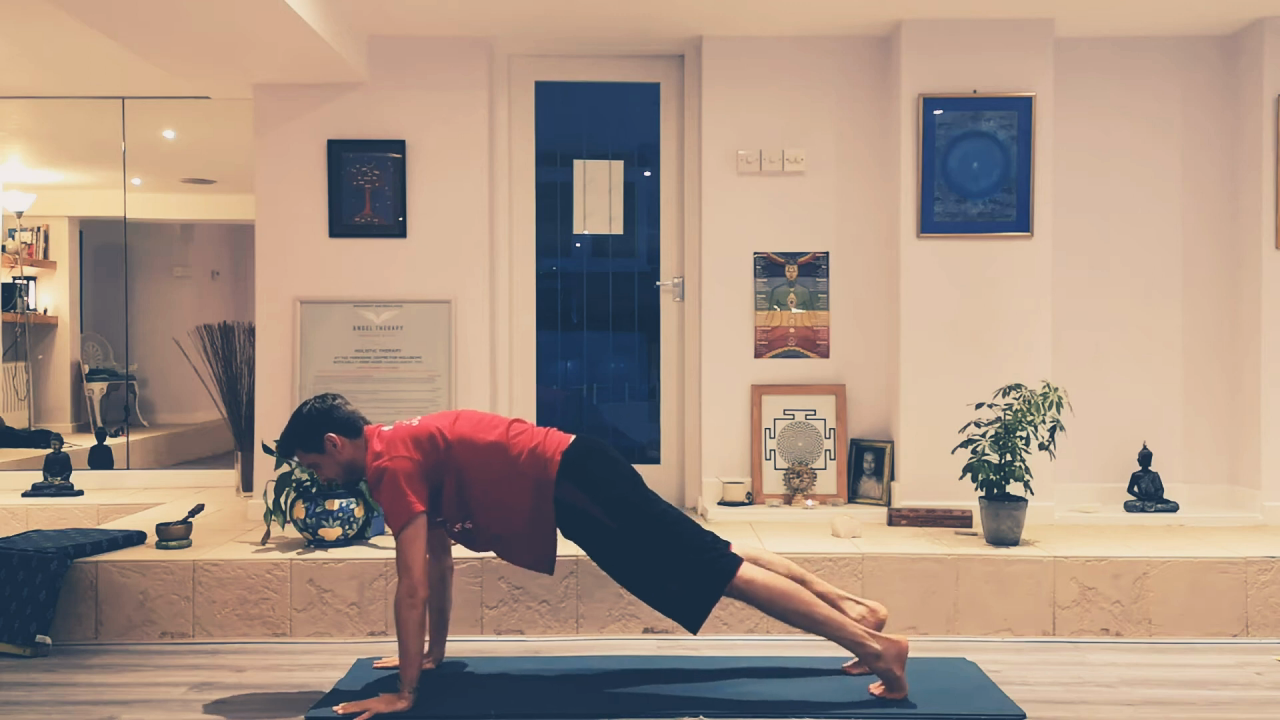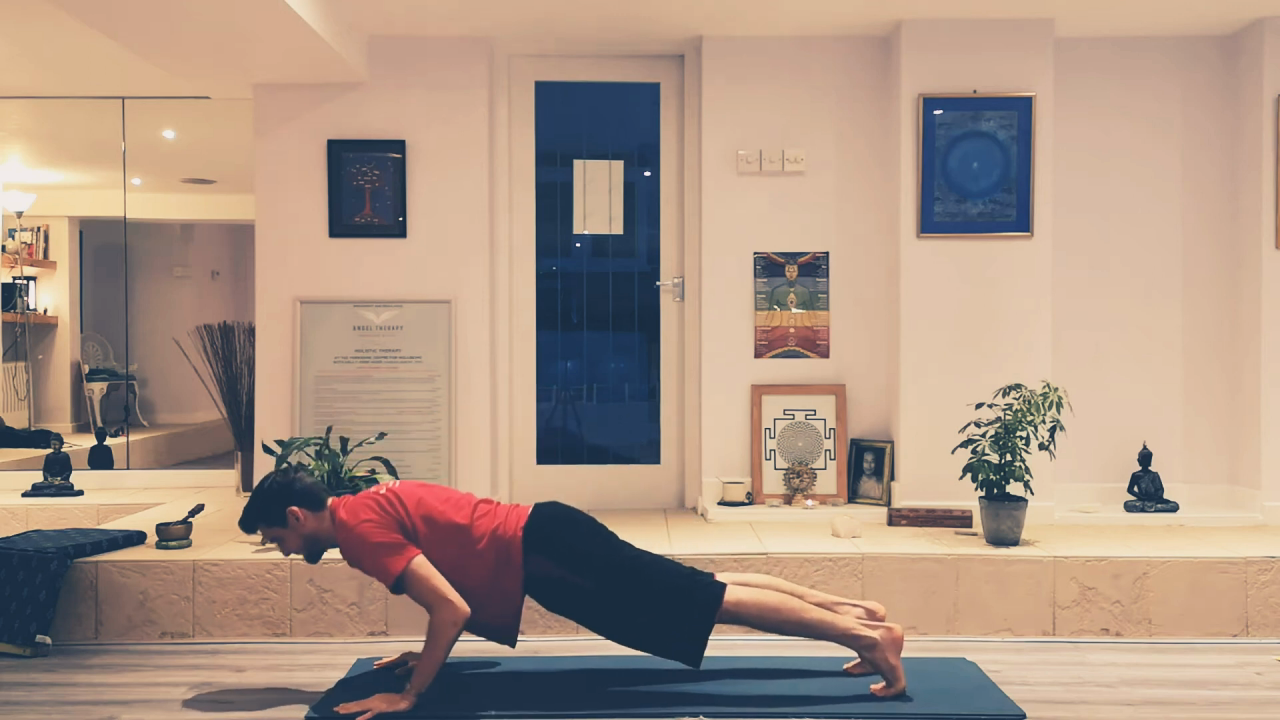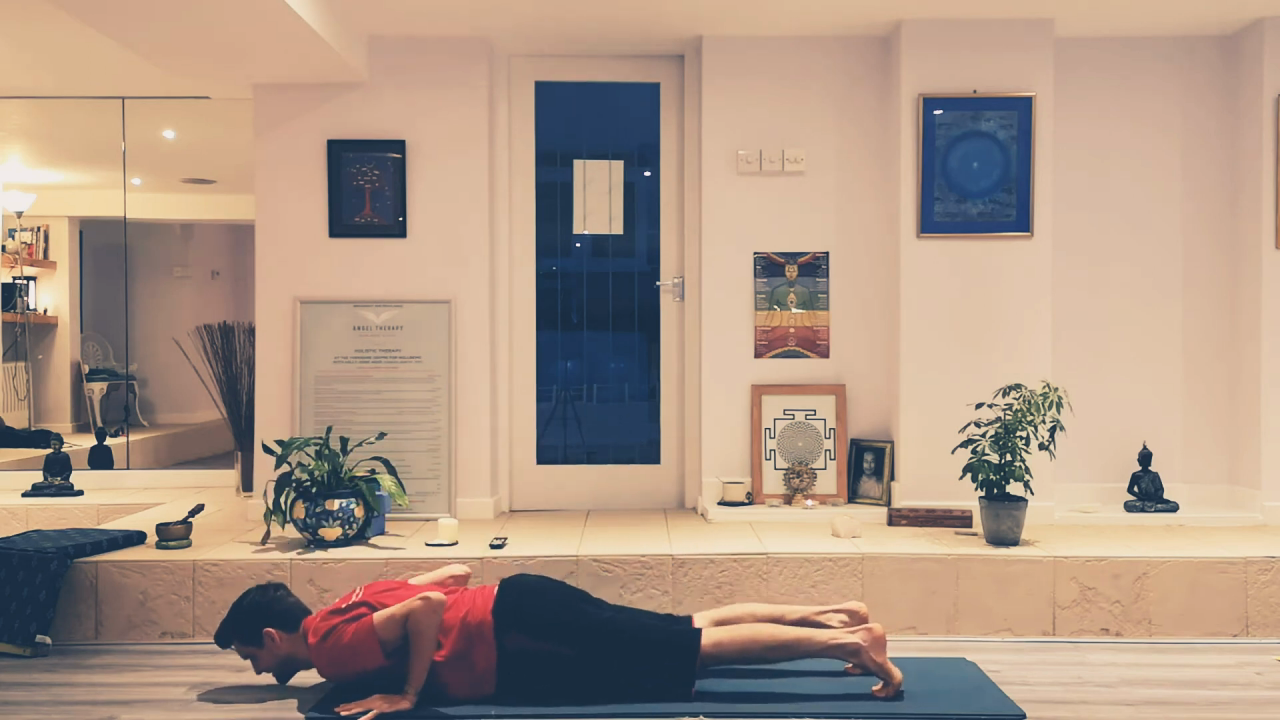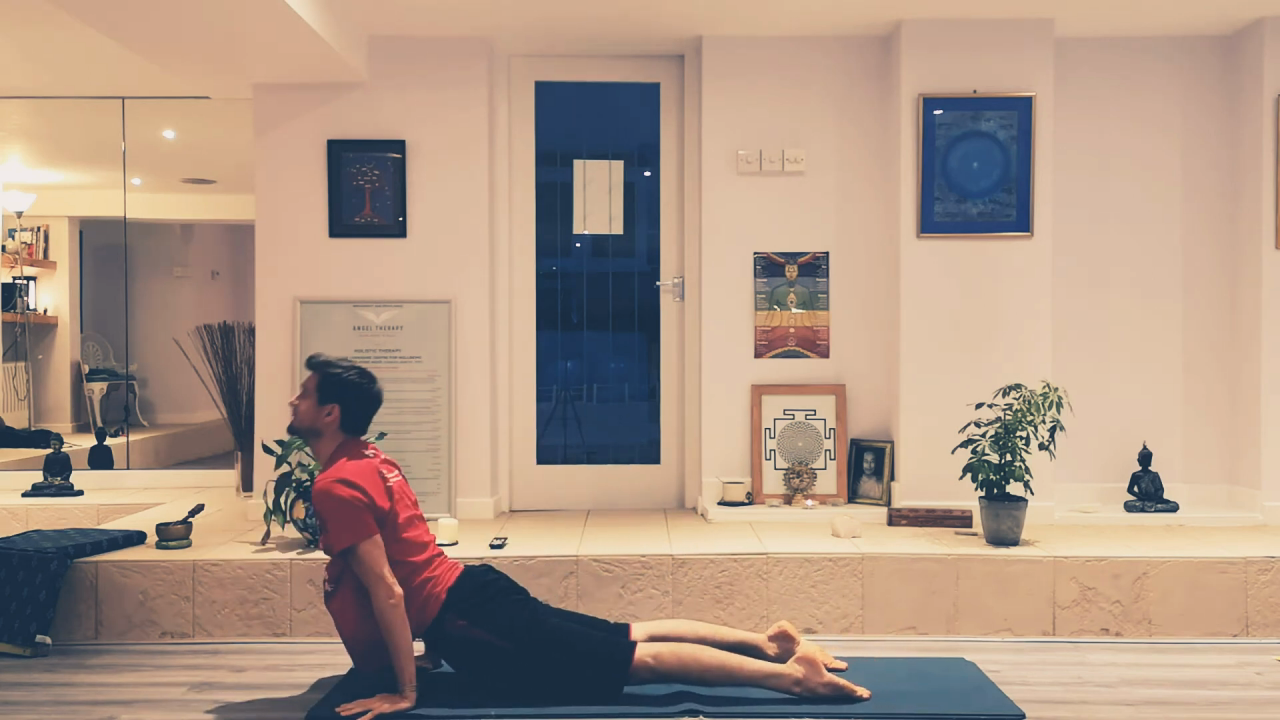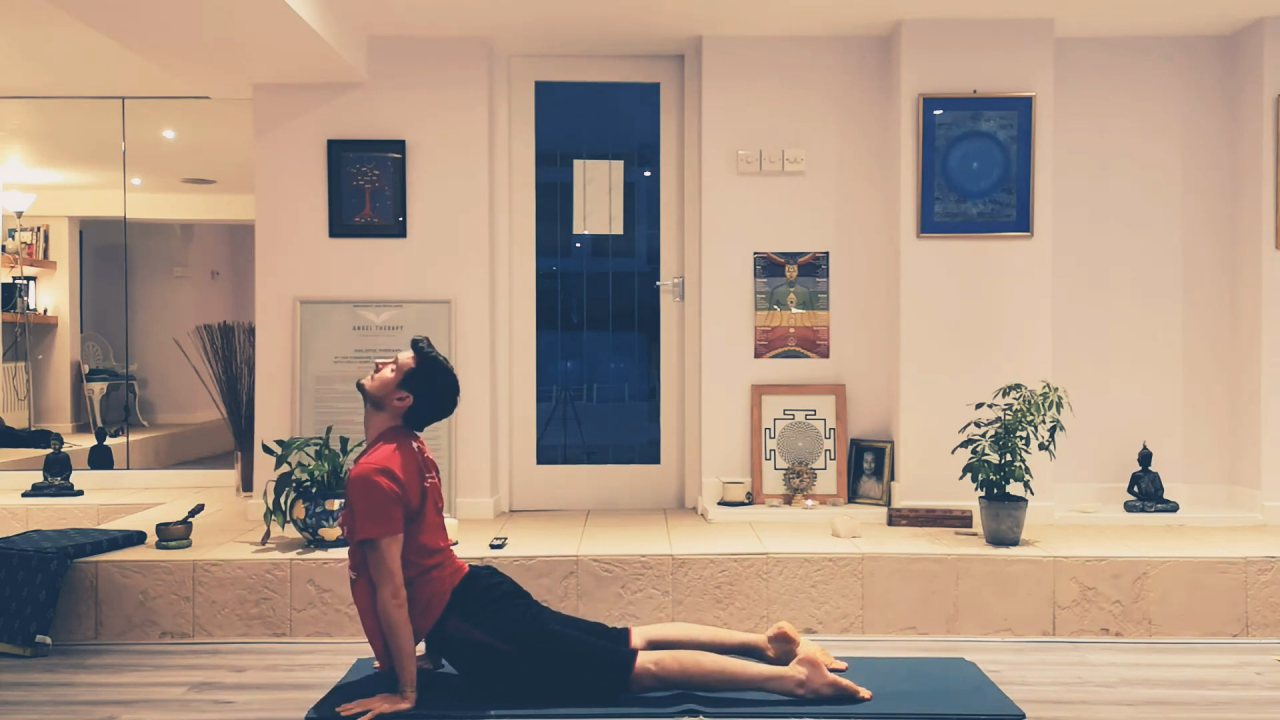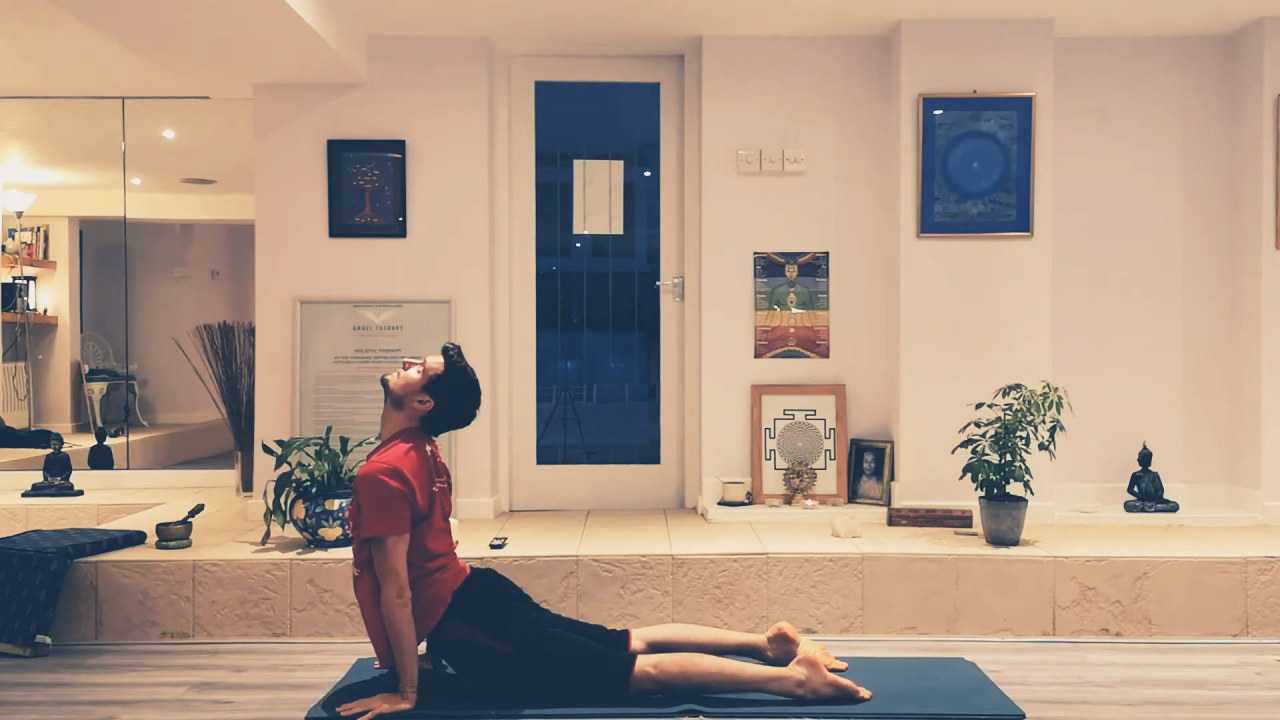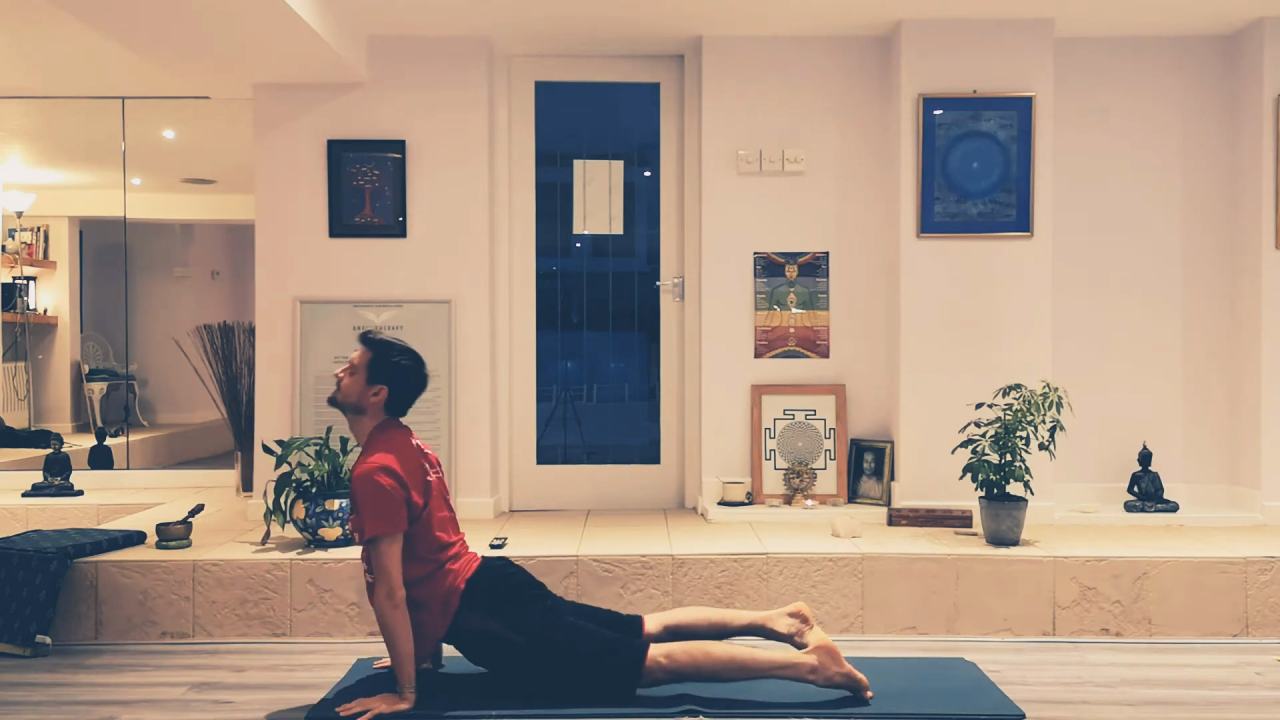
dt=0.7s
person 1, frame 1
left shoulder: (388, 465)
right shoulder: (409, 447)
left elbow: (414, 590)
right elbow: (439, 563)
right wrist: (433, 654)
left hip: (572, 483)
right hip: (575, 472)
left knee: (721, 574)
right knee: (719, 557)
left ankle: (873, 646)
right ankle: (855, 609)
person 1, frame 2
left shoulder: (357, 528)
right shoulder: (374, 508)
left elbow: (452, 609)
right wrist: (426, 657)
left hip: (542, 552)
right hip: (543, 536)
left knee: (708, 605)
right knee: (711, 593)
left ankle: (865, 636)
right ankle: (856, 613)
person 1, frame 3
left shoulder: (330, 647)
right shoulder: (347, 613)
left elbow: (427, 607)
right elbow: (454, 574)
left hip: (518, 633)
right hip: (517, 605)
left knee: (701, 641)
right knee: (698, 629)
left ankle: (850, 645)
right ankle: (834, 617)
person 1, frame 4
left shoulder: (335, 488)
right shoulder: (373, 462)
left elbow: (386, 593)
right wrist: (430, 647)
left hip: (464, 618)
right hip: (473, 589)
left knee: (637, 661)
right knee: (635, 638)
right ankle: (765, 643)
person 1, frame 5
left shoulder: (372, 473)
right shoulder: (408, 451)
left elbow: (390, 590)
right wrist: (433, 647)
left hip: (464, 622)
right hip: (472, 595)
left knee: (638, 668)
right knee: (632, 640)
left ankle: (794, 677)
right ankle: (765, 643)
person 1, frame 6
left shoulder: (381, 473)
right shoulder: (422, 454)
left elbow: (395, 590)
right wrist: (435, 646)
left hip: (464, 623)
right hip: (473, 598)
left knee: (637, 671)
right knee: (632, 643)
right ankle: (765, 642)
person 1, frame 7
left shoulder: (374, 472)
right shoulder: (406, 446)
left elbow: (390, 592)
right wrist: (426, 650)
left hip: (482, 613)
right hip: (492, 588)
left knee: (651, 659)
right knee: (648, 630)
left ankle: (808, 662)
right ankle: (776, 621)
